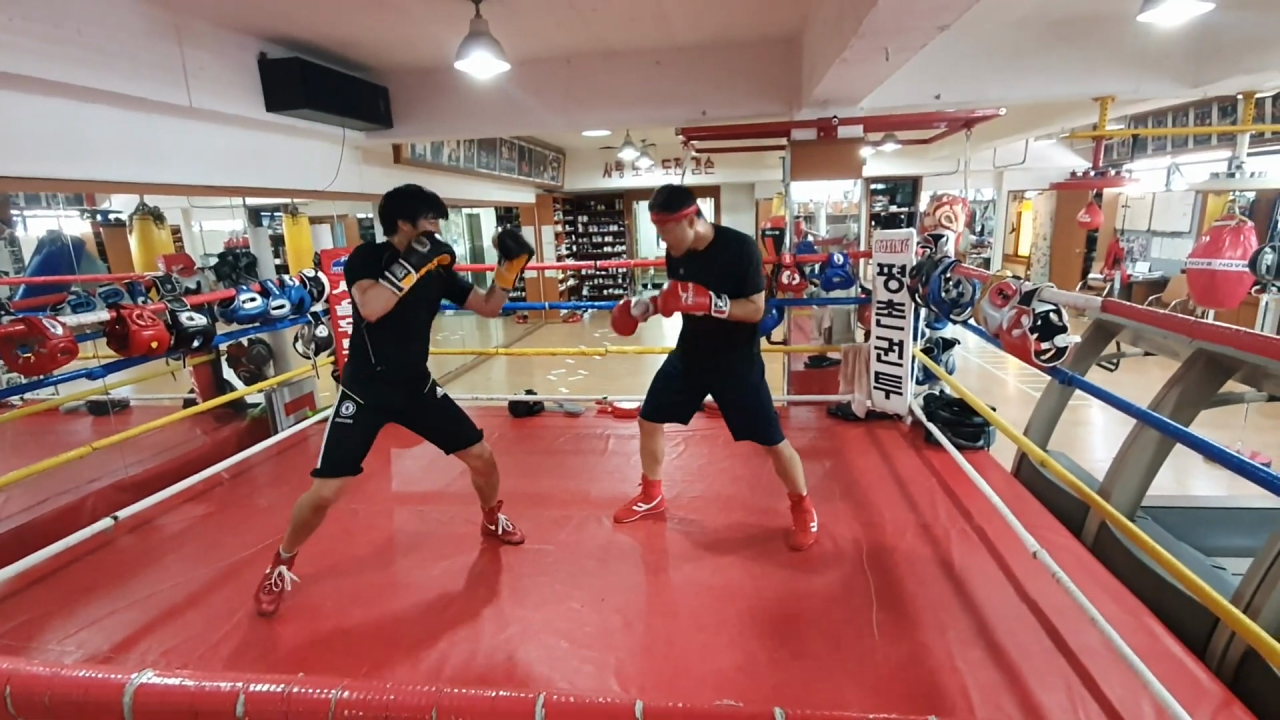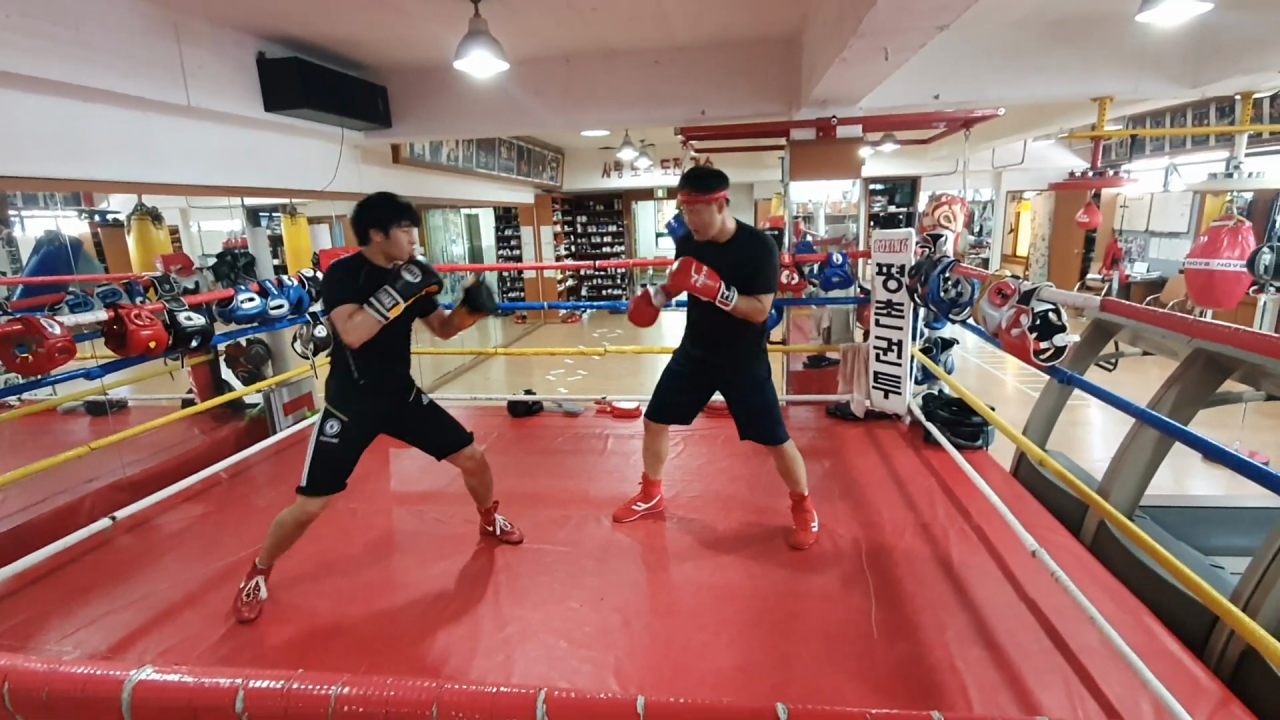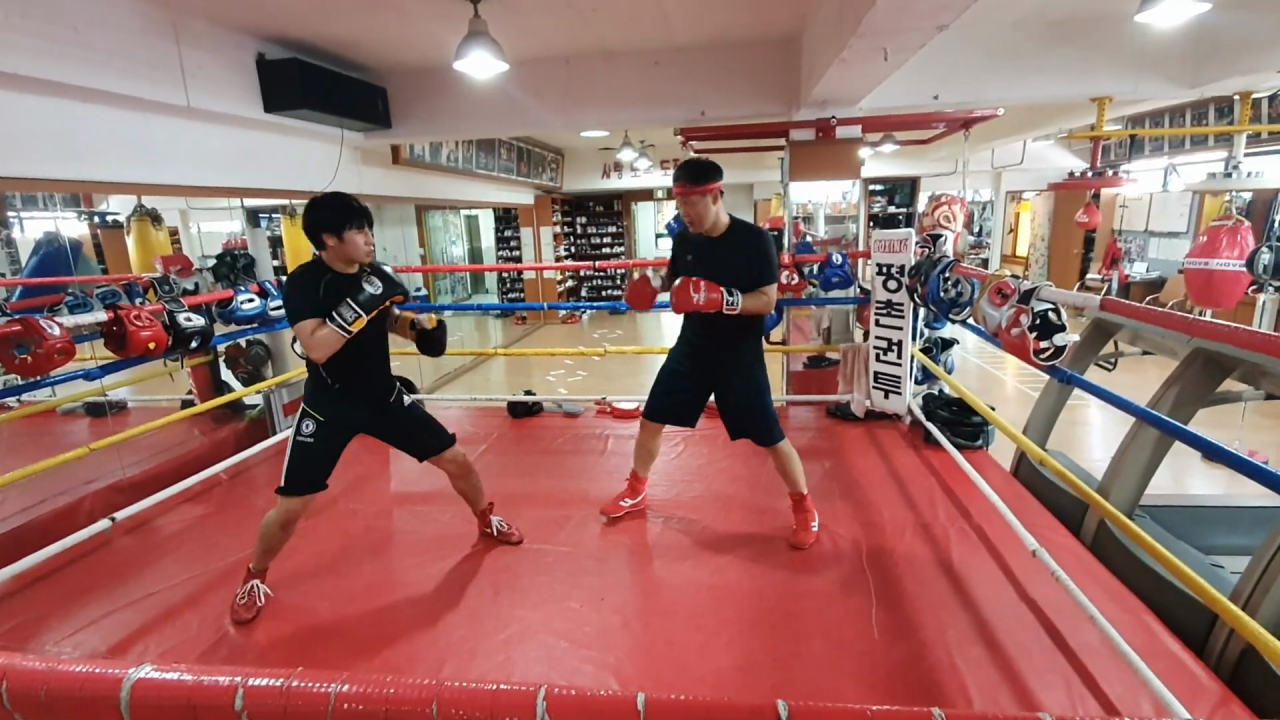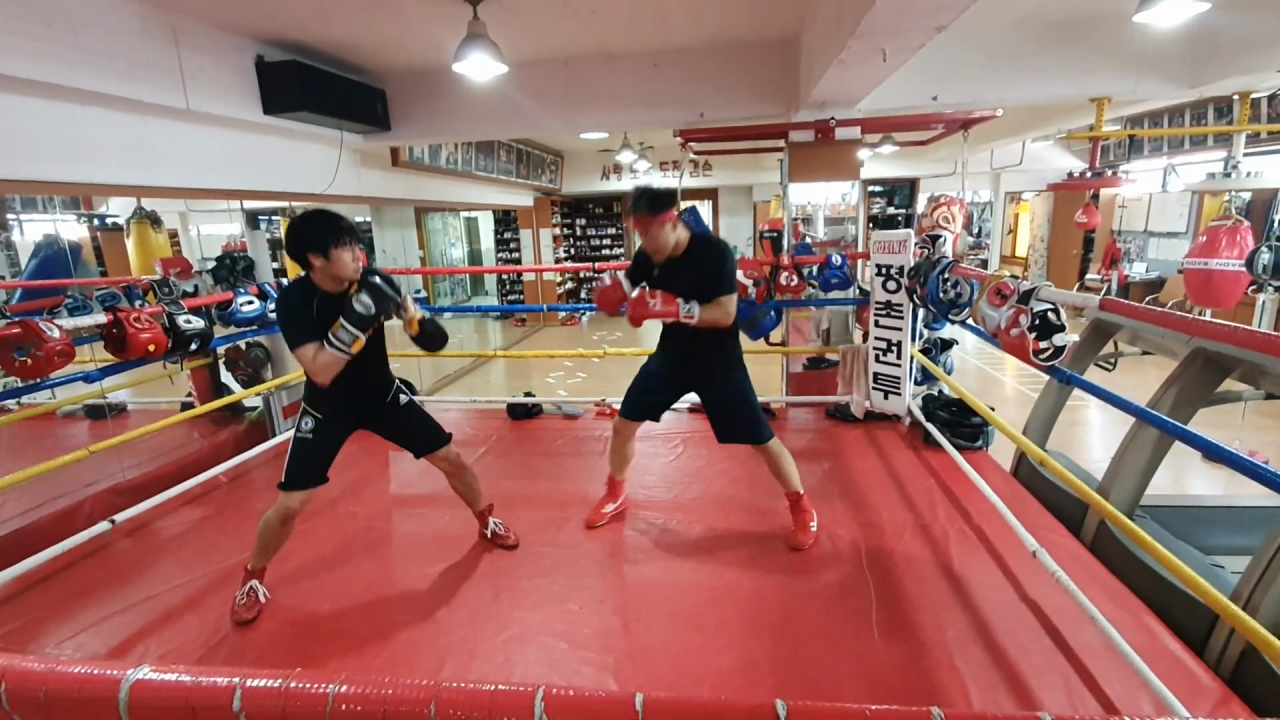
dt=0.2s
person 1, frame 1
left shoulder: (437, 269)
right shoulder: (367, 257)
left elbow: (489, 307)
right elbow: (372, 309)
left wrist: (510, 266)
right wrist: (414, 263)
left hip: (415, 386)
right hip: (365, 389)
left knee: (482, 456)
right knee: (325, 491)
left ankle: (492, 519)
right ankle: (282, 563)
person 1, frame 2
left shoulder: (414, 274)
right shoulder: (343, 273)
left elbow: (443, 328)
right elbow: (354, 335)
left wrist: (472, 307)
right wrist: (399, 289)
left hip: (402, 396)
right hip: (351, 404)
left knee: (474, 458)
right knee: (309, 506)
left ankle: (489, 520)
right ankle: (258, 573)
person 1, frame 3
left shoulder: (376, 274)
right shoulder: (303, 283)
right elbow: (316, 350)
left wrist: (419, 326)
right wrist: (361, 302)
left hip: (383, 397)
right hip: (329, 406)
left knee: (456, 459)
right knee: (291, 507)
left ankle: (486, 521)
right ankle: (254, 577)
person 1, frame 4
left shoulder: (370, 278)
right shoulder: (294, 300)
left elbow: (400, 303)
right elbow: (320, 372)
left wrist: (418, 322)
right wrist: (355, 319)
left hip: (382, 395)
right hip: (328, 407)
left knee: (451, 458)
right knee: (290, 504)
left ankle: (486, 521)
right ankle: (254, 577)
person 2, frame 1
left shoulder: (740, 247)
right shoulder: (677, 255)
left elbow: (755, 309)
left wrist: (707, 303)
right wrist: (647, 305)
left hip: (737, 361)
right hip: (688, 355)
left knee: (772, 441)
right knee: (650, 420)
left ankle: (803, 510)
right ankle: (652, 495)
person 2, frame 2
left shoulder: (759, 246)
right shoulder: (688, 242)
left elbow: (760, 311)
left wrist: (716, 290)
right wrist: (659, 293)
left hip: (744, 360)
right hip: (694, 353)
left knee: (776, 440)
right knee: (655, 421)
left ankle: (803, 509)
right ankle: (651, 492)
person 2, frame 3
left shoulder: (754, 240)
right shoulder: (684, 239)
left elbow: (767, 301)
right elbow: (672, 279)
left wrist: (718, 298)
right wrist: (654, 283)
left hip: (740, 358)
right hip: (690, 352)
left knee: (772, 439)
right knee: (651, 421)
left ankle: (804, 508)
right ankle: (636, 491)
person 2, frame 4
left shoulder: (715, 252)
right shoulder: (651, 254)
left elbow: (724, 315)
right elbow: (629, 286)
left wrist: (674, 308)
right wrist: (612, 285)
left hip: (719, 360)
right hip: (672, 356)
left knee: (761, 439)
right knee: (624, 422)
left ankle: (801, 507)
right ankle: (615, 493)
